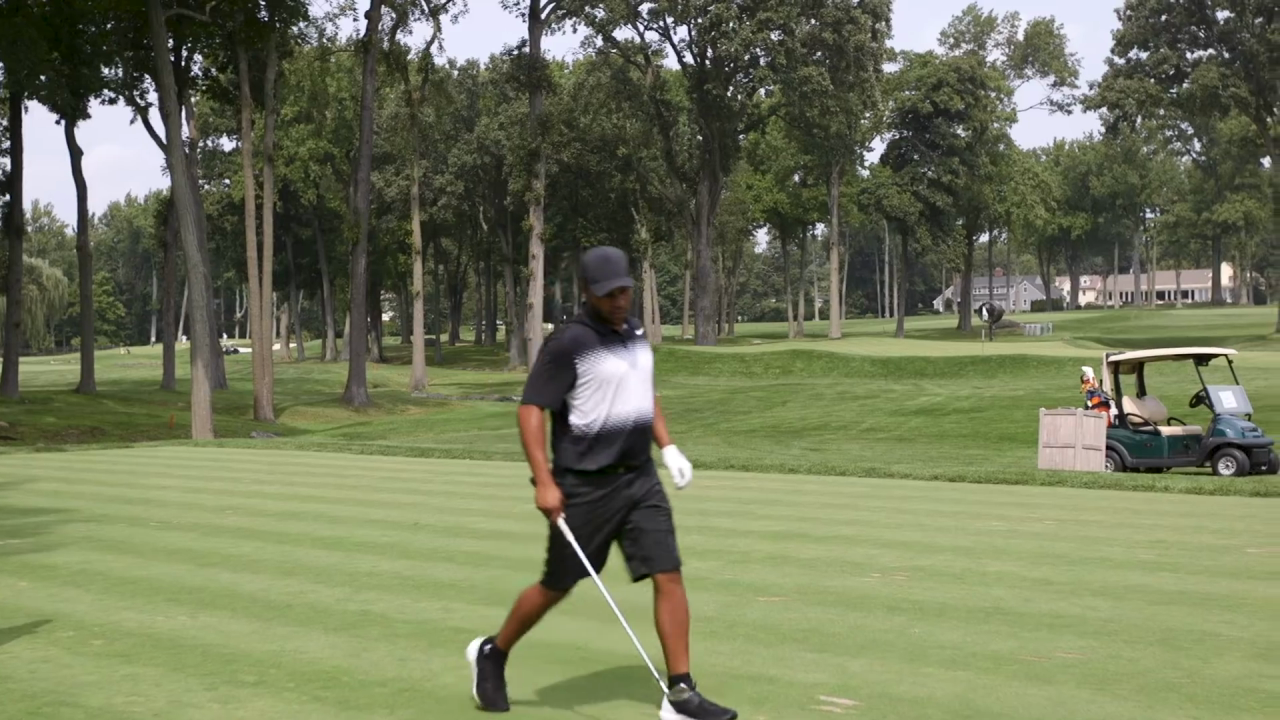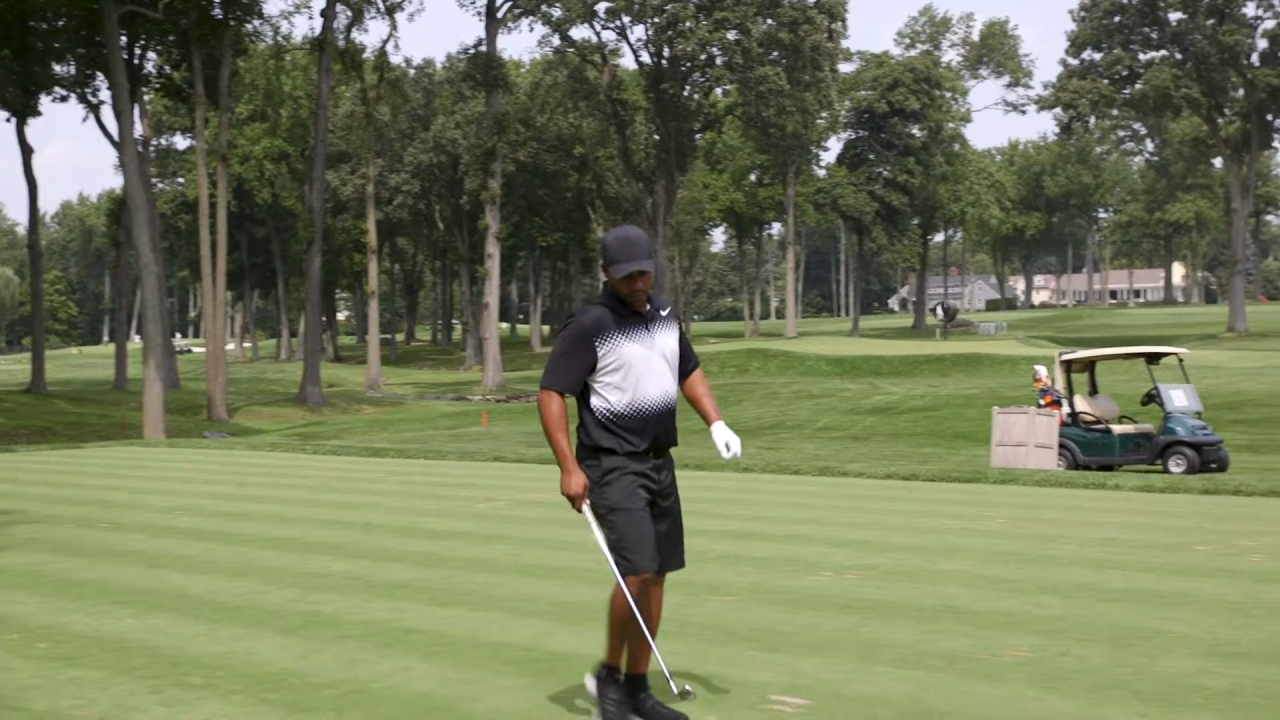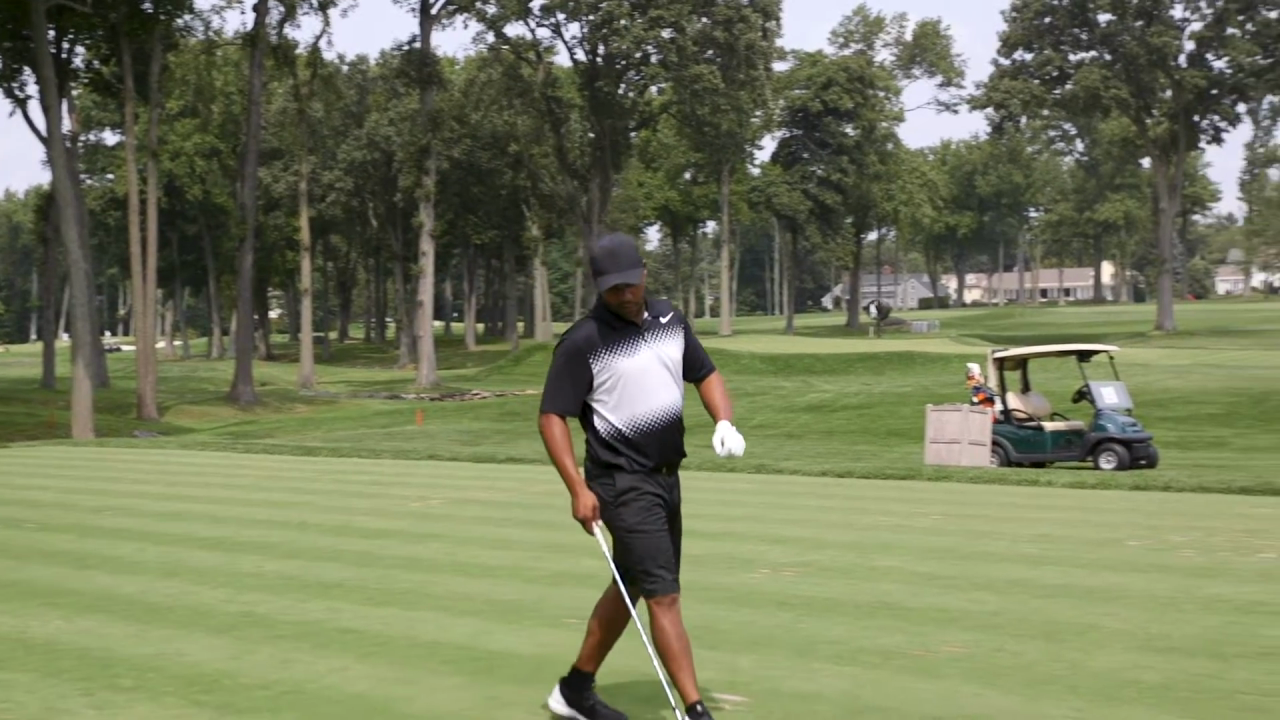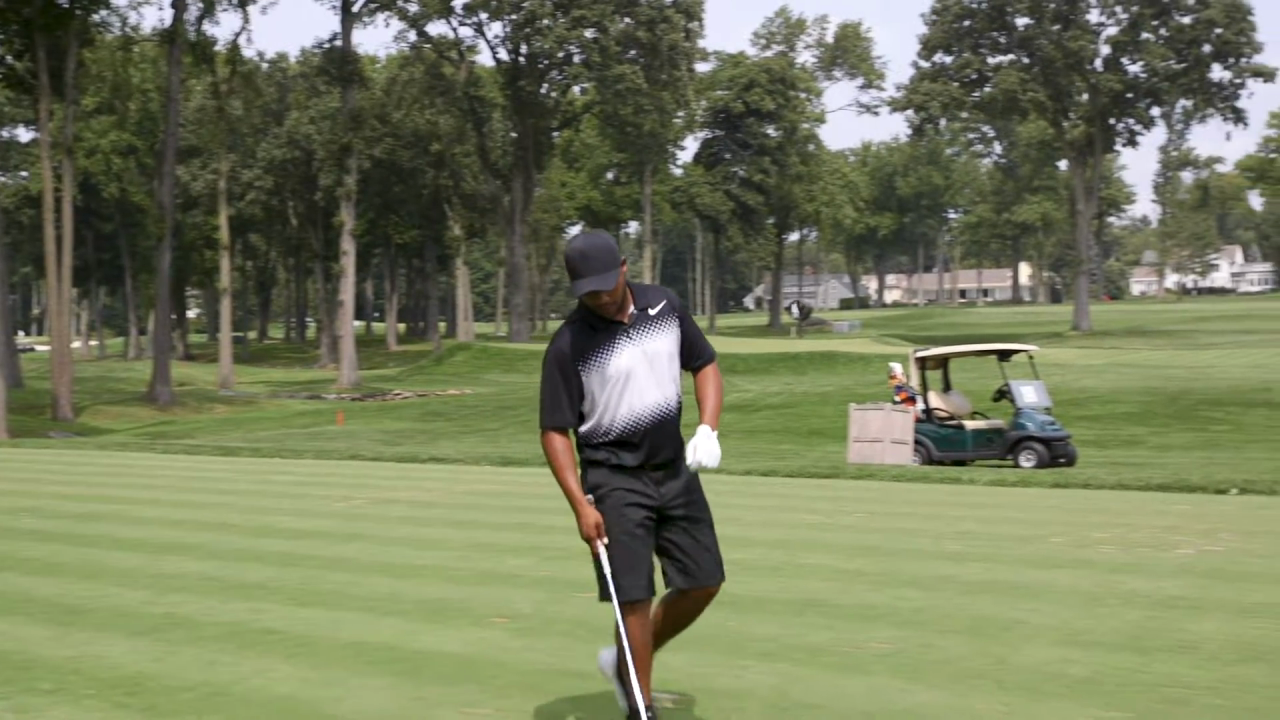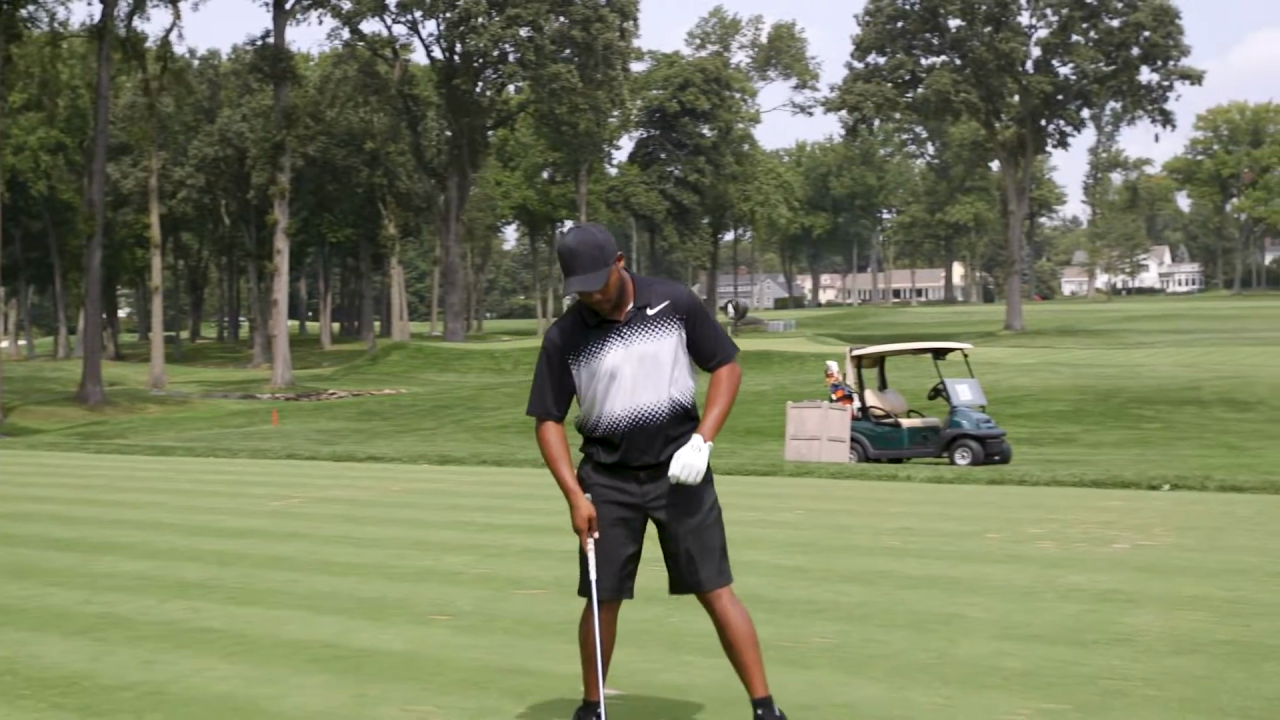
dt=0.5s
person 1, frame 1
left shoulder: (637, 333)
right shoulder: (569, 343)
right elbow: (530, 409)
left wrist: (668, 447)
right wrist: (544, 481)
left hip: (640, 479)
right hip: (586, 485)
left knee: (669, 575)
right knee: (556, 583)
right ankle: (492, 653)
person 1, frame 2
left shoulder: (665, 314)
right shoulder: (589, 324)
left elbow: (689, 373)
right elbow: (550, 394)
left wrist: (716, 423)
right wrist: (569, 467)
left hip: (659, 462)
right hip: (612, 466)
left knee: (655, 576)
right knee: (637, 572)
right ankle: (609, 674)
person 1, frame 3
left shoulder: (669, 317)
right shoulder: (583, 340)
left elbow: (706, 374)
right elbow: (552, 417)
left wrist: (724, 423)
right wrist: (577, 488)
left hip: (665, 476)
right hip: (622, 482)
left knee: (633, 588)
right knee: (663, 595)
person 1, frame 4
left shoulder: (664, 305)
right shoulder: (569, 345)
left elbow: (704, 365)
right elbow: (554, 431)
left wrist: (707, 429)
right wrist: (580, 505)
left hip: (675, 471)
right hip: (615, 479)
left knee: (703, 584)
right knee: (636, 600)
left ankle: (625, 661)
person 1, frame 5
left shoulder: (677, 303)
right shoulder: (564, 337)
left elbow: (727, 367)
right elbow: (548, 420)
left wrist: (701, 441)
right wrist: (575, 496)
left hip: (679, 469)
right hip: (609, 478)
left knee: (715, 590)
right knee: (603, 598)
